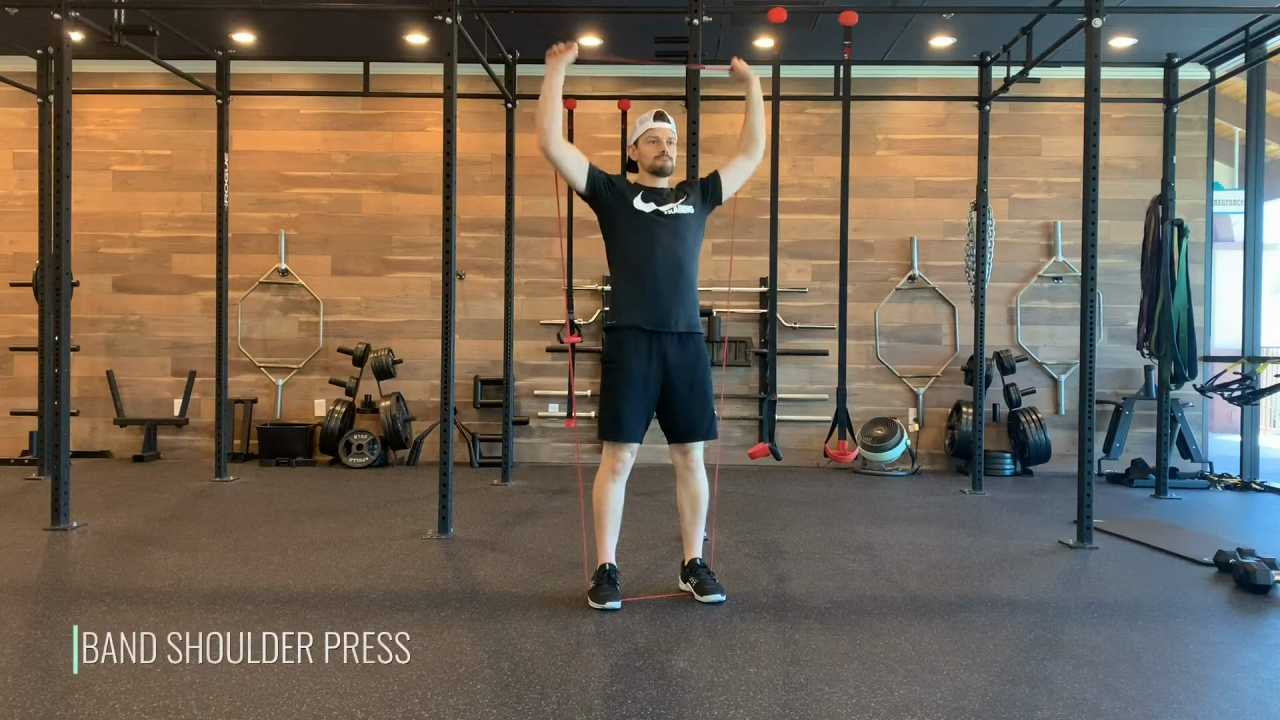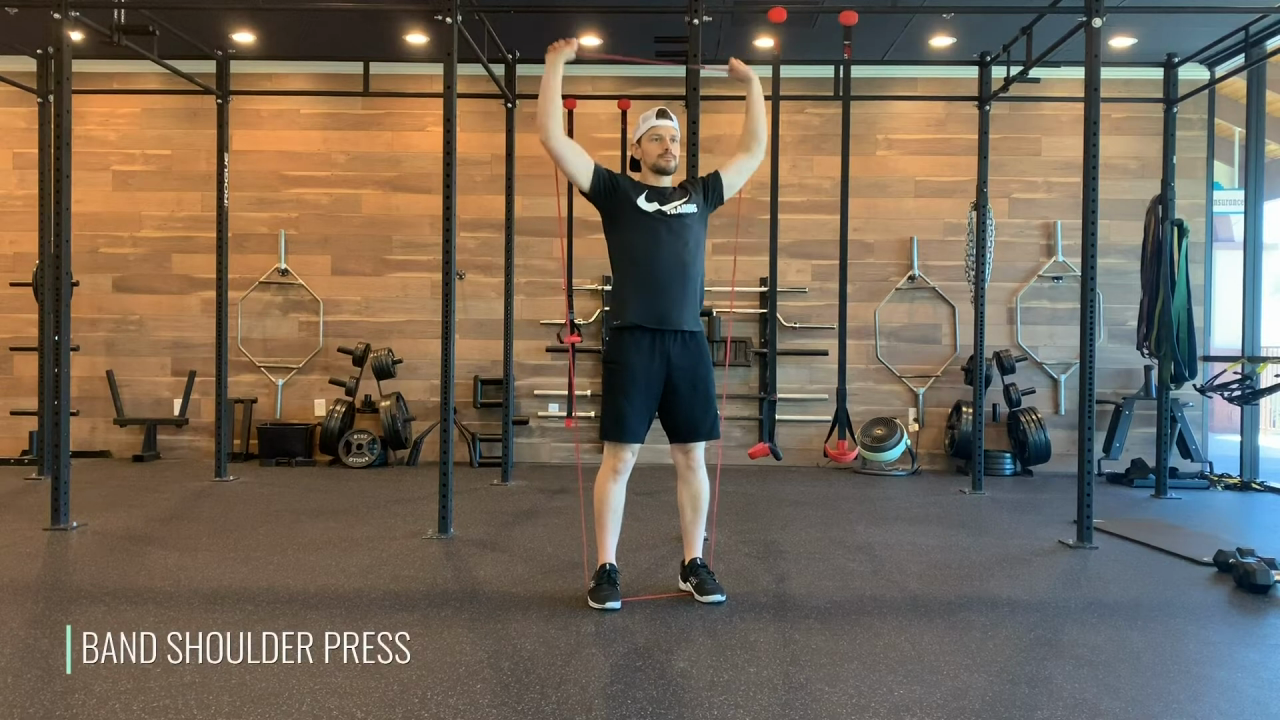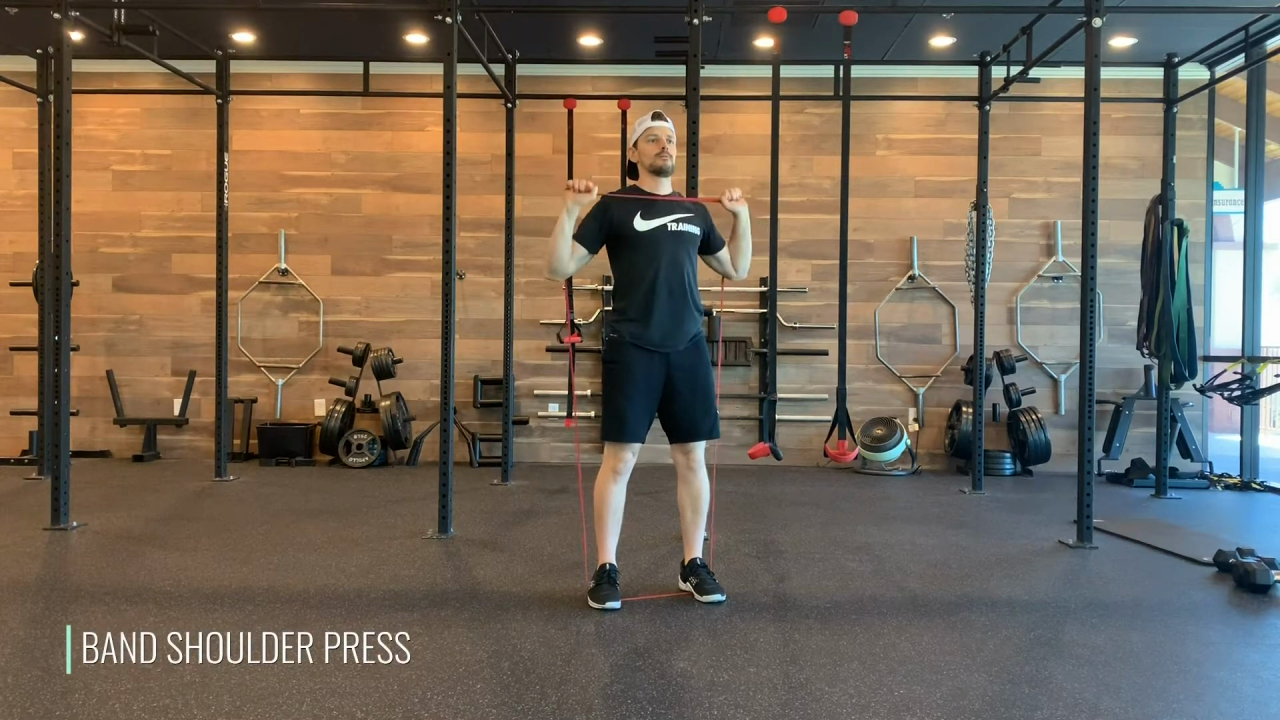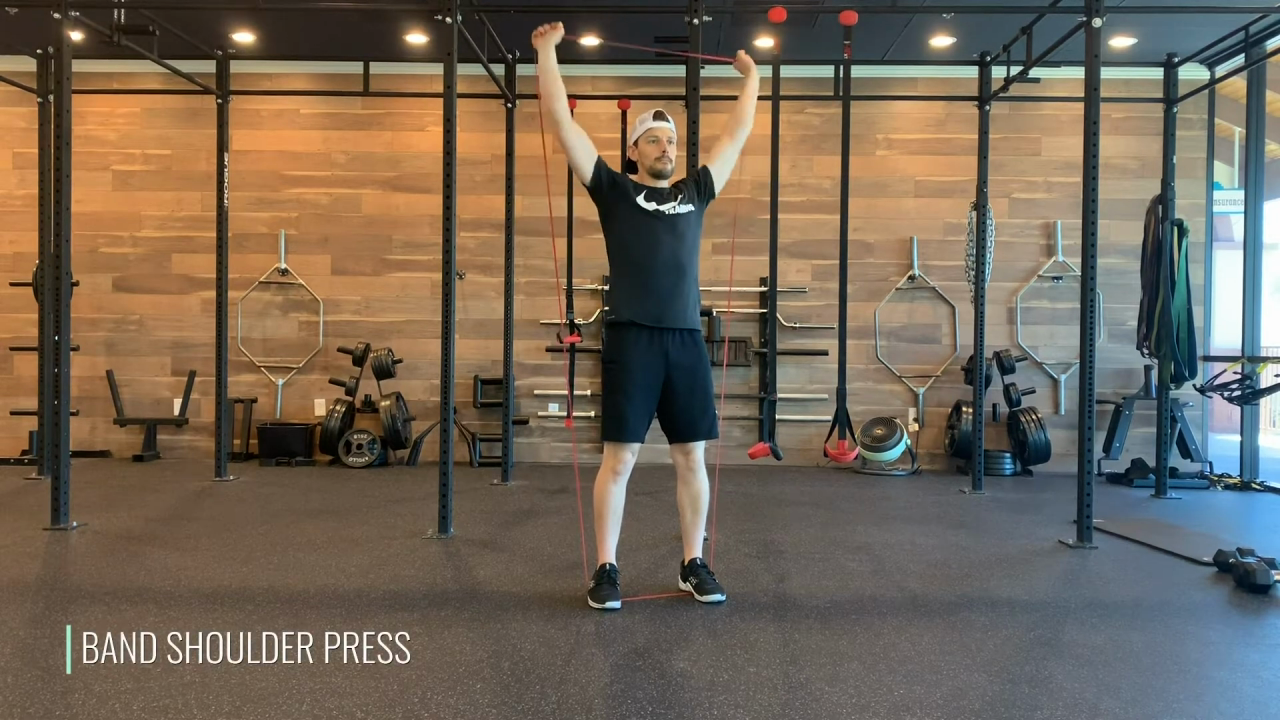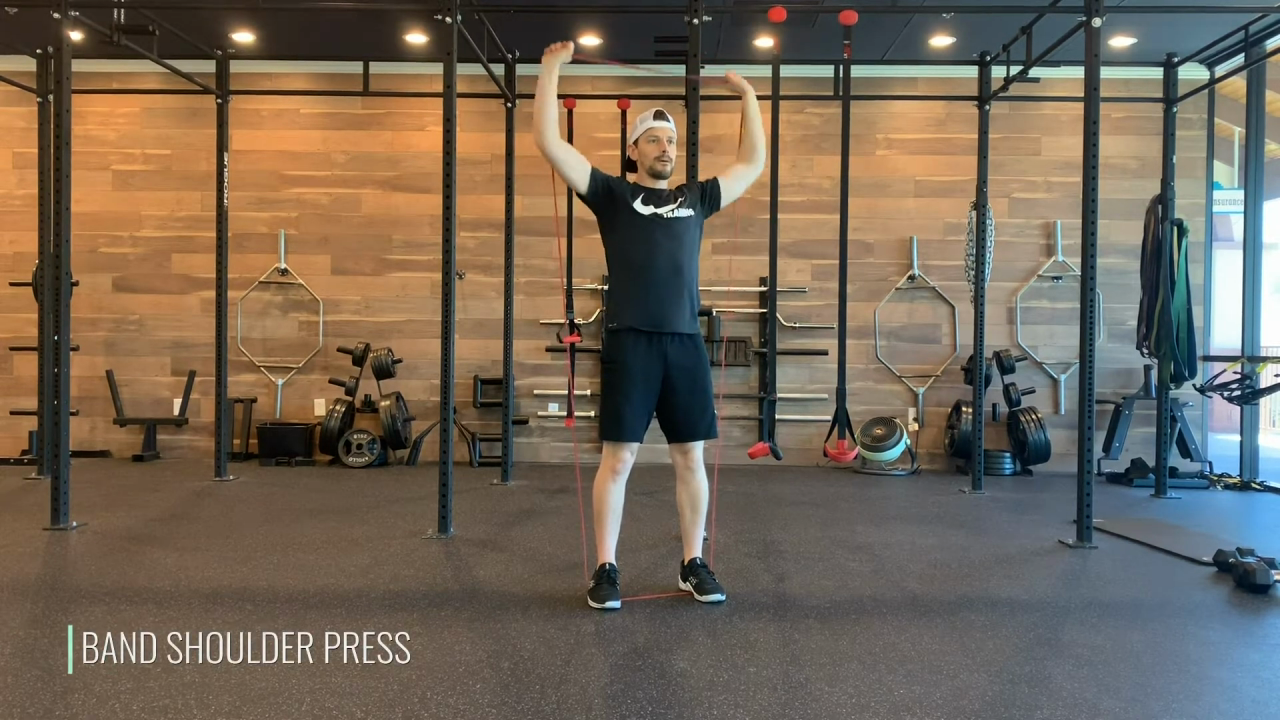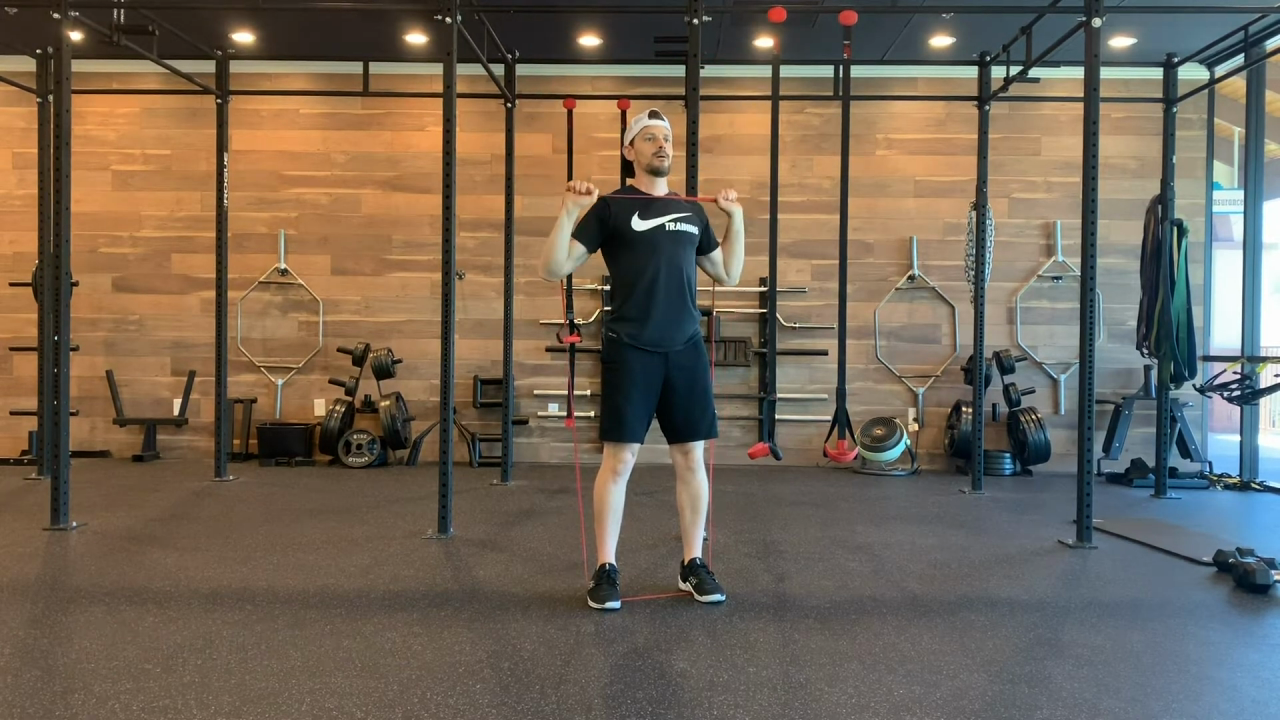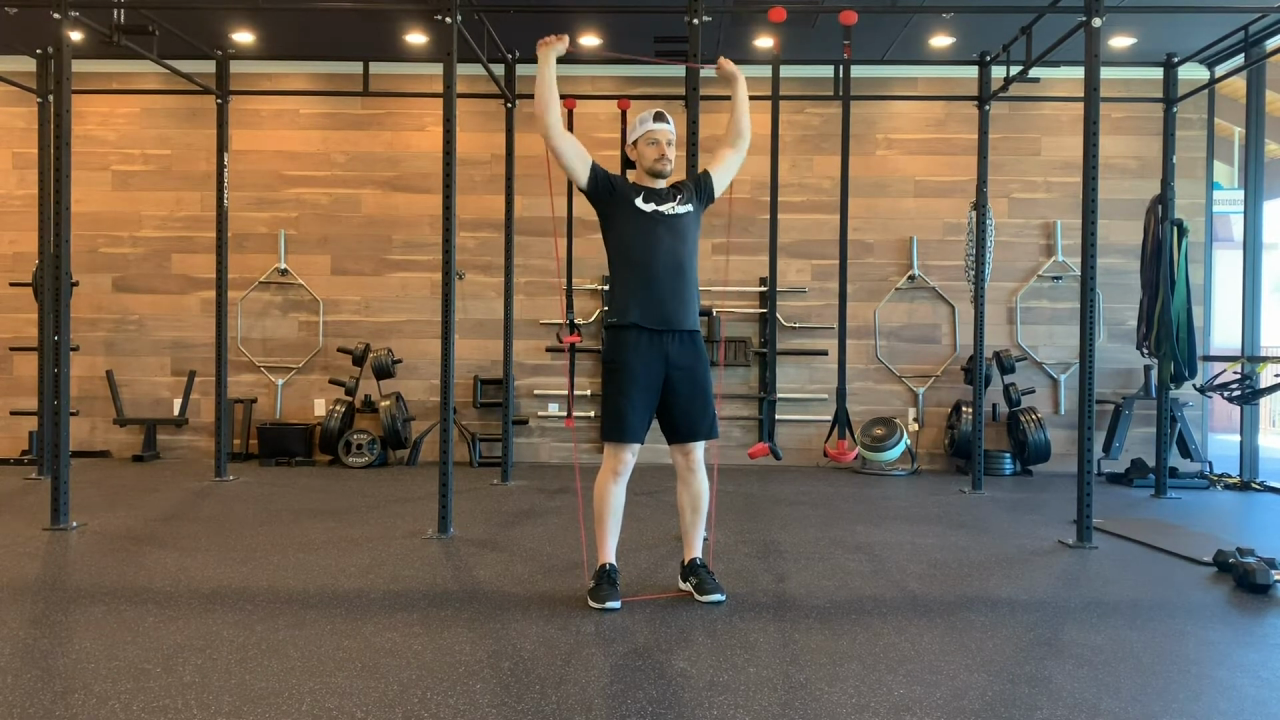
dt=0.7s
person 1, frame 1
left shoulder: (697, 196)
right shoulder: (612, 193)
left elbow: (752, 153)
right elbow: (551, 144)
left wrist: (751, 87)
right wrist: (556, 70)
left hip: (687, 344)
right hip: (631, 344)
left knee: (691, 458)
right knee: (618, 458)
left ankle: (694, 563)
right ankle: (605, 568)
person 1, frame 2
left shoulder: (699, 195)
right shoulder: (616, 191)
left elbow: (754, 152)
right elbow: (552, 140)
left wrist: (752, 88)
right wrist: (555, 66)
left hip: (689, 344)
right hip: (633, 342)
left knee: (691, 457)
right knee: (619, 458)
left ankle: (693, 563)
right ankle: (606, 568)
person 1, frame 3
left shoulder: (696, 211)
right shoulder: (613, 207)
left elbow: (737, 270)
right elbow: (558, 269)
left wrist: (741, 215)
right wrist: (569, 212)
left hip: (688, 348)
right hip: (632, 348)
left knee: (692, 458)
right knee: (619, 459)
left ankle: (693, 564)
right ankle: (606, 569)
person 1, frame 4
left shoulder: (694, 192)
right shoulder: (614, 191)
left elbow: (736, 134)
right elbow: (561, 121)
left wrist: (751, 77)
right wrist: (546, 52)
left hip: (687, 341)
right hip: (632, 341)
left knee: (691, 457)
right knee: (618, 458)
left ankle: (693, 563)
right ankle: (605, 569)
person 1, frame 5
left shoulder: (696, 199)
right shoulder: (612, 196)
left elbow: (752, 162)
right elbow: (549, 141)
left wrist: (748, 96)
right wrist: (551, 68)
left hip: (686, 344)
right hip: (630, 345)
left knee: (691, 457)
right knee: (618, 459)
left ankle: (693, 563)
right ankle: (605, 568)
person 1, frame 6
left shoulder: (692, 211)
right shoulder: (610, 208)
left elbow: (727, 274)
right elbow: (552, 268)
left wrist: (735, 218)
right wrist: (567, 211)
left hip: (687, 348)
right hip: (630, 349)
left knee: (691, 458)
right knee: (619, 460)
left ankle: (693, 564)
right ankle: (606, 570)
person 1, frame 7
left shoulder: (692, 195)
right shoulder: (612, 192)
left elbow: (738, 145)
right elbow: (553, 133)
left wrist: (738, 83)
right wrist: (547, 60)
left hip: (687, 343)
right hip: (631, 344)
left knee: (691, 458)
right knee: (619, 459)
left ankle: (693, 563)
right ankle: (606, 568)
